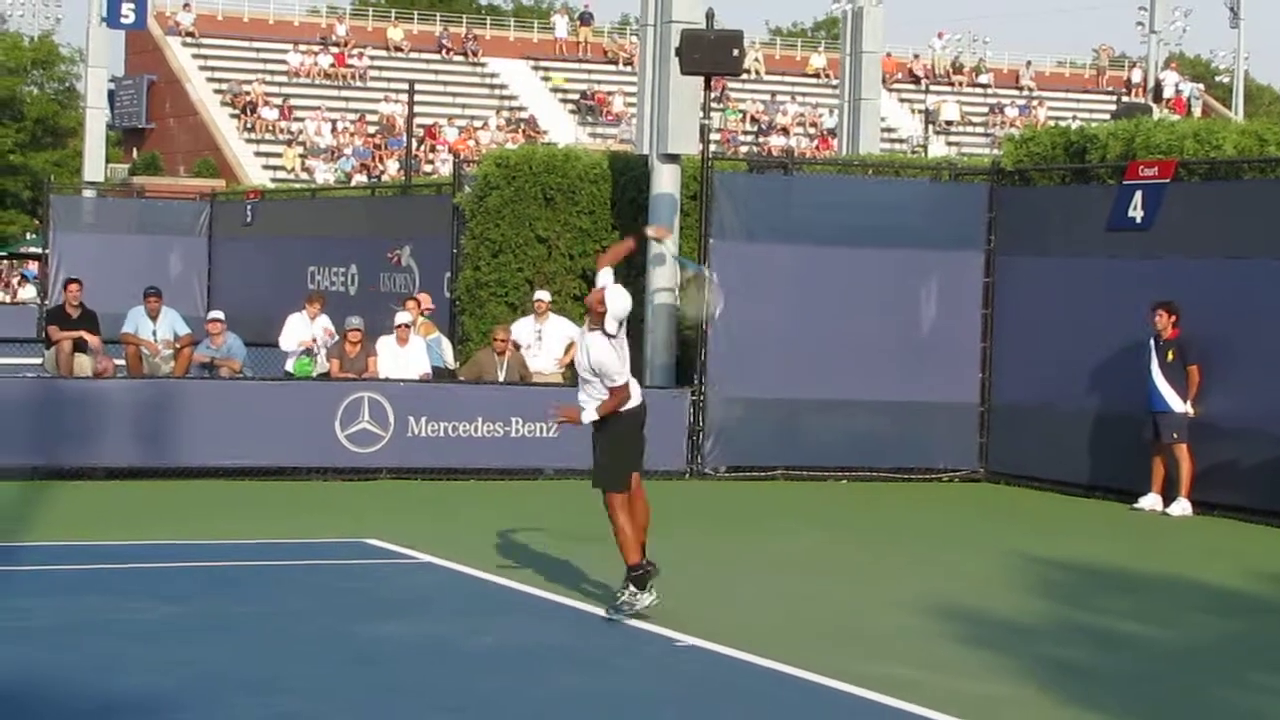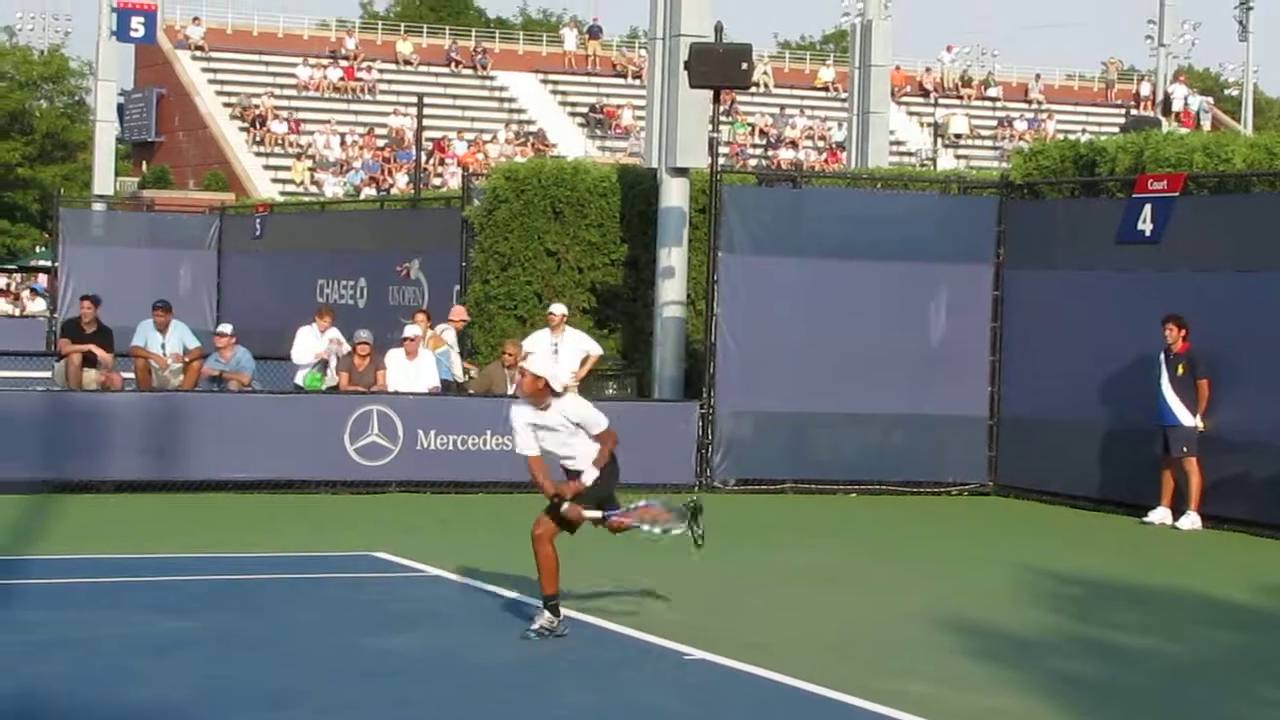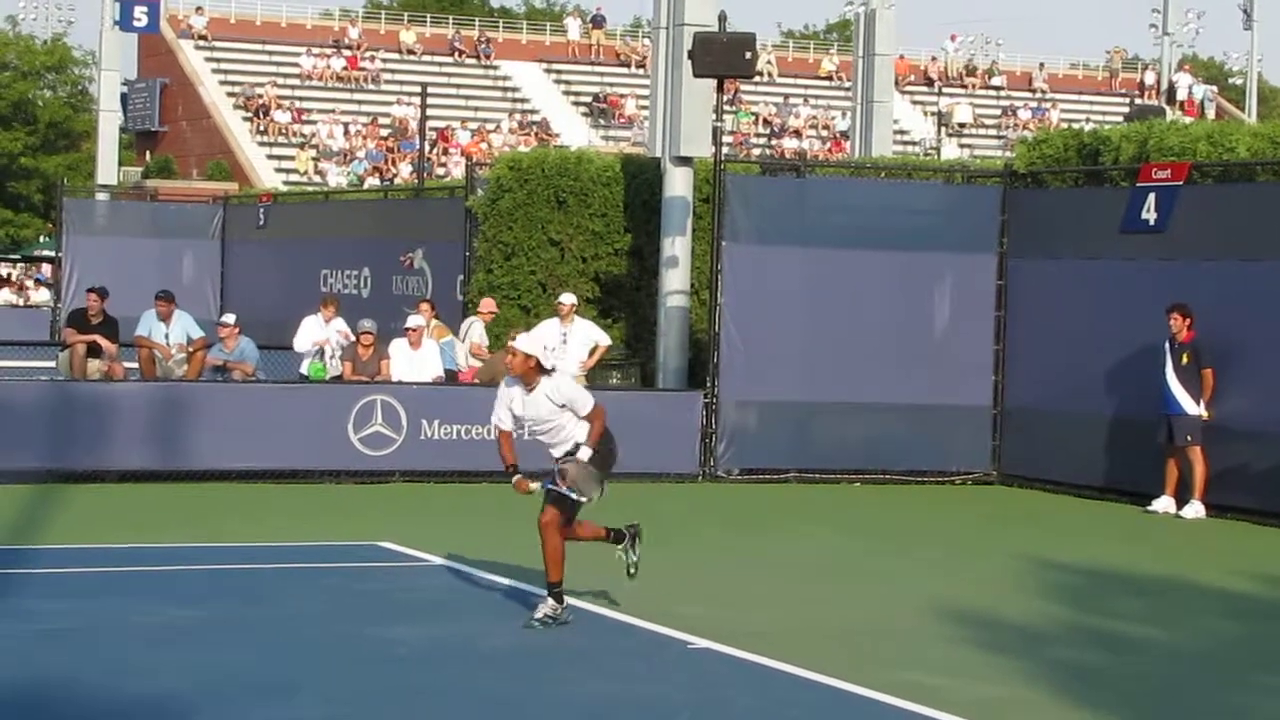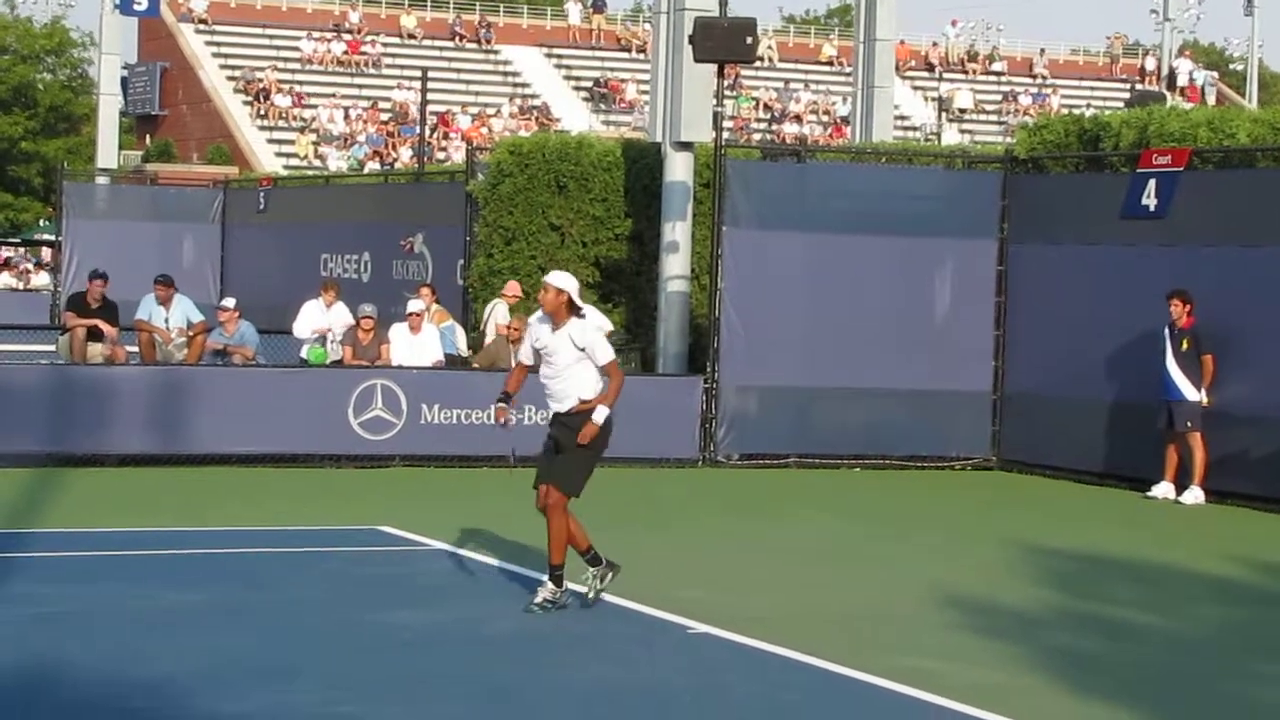
dt=0.3s
person 1, frame 1
left shoulder: (605, 344)
right shoulder: (604, 292)
left elbow: (621, 397)
right elbow: (606, 258)
left wrist: (582, 415)
right wrist: (641, 236)
left hip: (617, 419)
right hip: (630, 414)
left knee: (615, 500)
right knee: (631, 485)
left ankle: (639, 586)
right ankle: (643, 570)
person 1, frame 2
left shoulder: (573, 406)
right shoulder: (520, 411)
left elbow: (610, 439)
right elbow: (535, 465)
left wrist: (585, 480)
right wrist: (560, 502)
left hip: (596, 472)
right hip: (576, 474)
left knee: (542, 532)
right knee: (615, 523)
left ankle: (552, 615)
person 1, frame 3
left shoulder: (560, 387)
right shoulder: (507, 390)
left elbow: (599, 418)
right elbow: (505, 438)
left wrist: (581, 460)
right wrist: (515, 475)
left hip: (594, 453)
right hip: (568, 458)
left knee: (550, 520)
right knee: (565, 527)
left ankle: (555, 603)
right ankle: (623, 537)
person 1, frame 4
left shoulder: (586, 332)
right shoulder: (538, 328)
left elbow: (616, 377)
right elbow: (521, 367)
left wrist: (597, 420)
right wrist: (504, 401)
left hip: (588, 424)
right hip: (560, 422)
left knee: (554, 501)
right knee: (546, 503)
left ankle: (556, 586)
right ankle: (598, 565)
person 2, frame 1
left shoulder: (1181, 343)
right shoulder: (1153, 342)
left elbow: (1194, 375)
left wrist: (1188, 402)
right wrist: (1154, 398)
left hip: (1174, 407)
right hip: (1157, 406)
left knee: (1180, 451)
right knee: (1157, 451)
left ankle: (1183, 501)
right ankle: (1155, 496)
person 2, frame 2
left shoulder: (1191, 357)
right shoulder: (1164, 356)
left elbow: (1204, 388)
left wrist: (1197, 416)
right wrist: (1165, 412)
left hip: (1184, 421)
right hip: (1167, 420)
left knee: (1190, 464)
right knee: (1167, 464)
left ankle: (1193, 515)
right ankle: (1164, 510)
person 2, frame 3
left shoulder: (1195, 346)
right shoulder: (1168, 345)
left elbow: (1208, 377)
left wrist: (1202, 405)
right wrist: (1169, 400)
left hip: (1188, 410)
right hip: (1170, 409)
left knee: (1194, 454)
right knee: (1171, 453)
left ankle: (1196, 504)
right ankle: (1168, 499)
person 2, frame 4
left shoulder: (1195, 332)
right shoulder: (1168, 330)
left elbow: (1208, 363)
left wrist: (1202, 391)
right wrist: (1169, 386)
left hip: (1189, 396)
right hip: (1171, 395)
left knee: (1194, 439)
right knee: (1171, 439)
left ankle: (1196, 489)
right ankle: (1167, 484)
